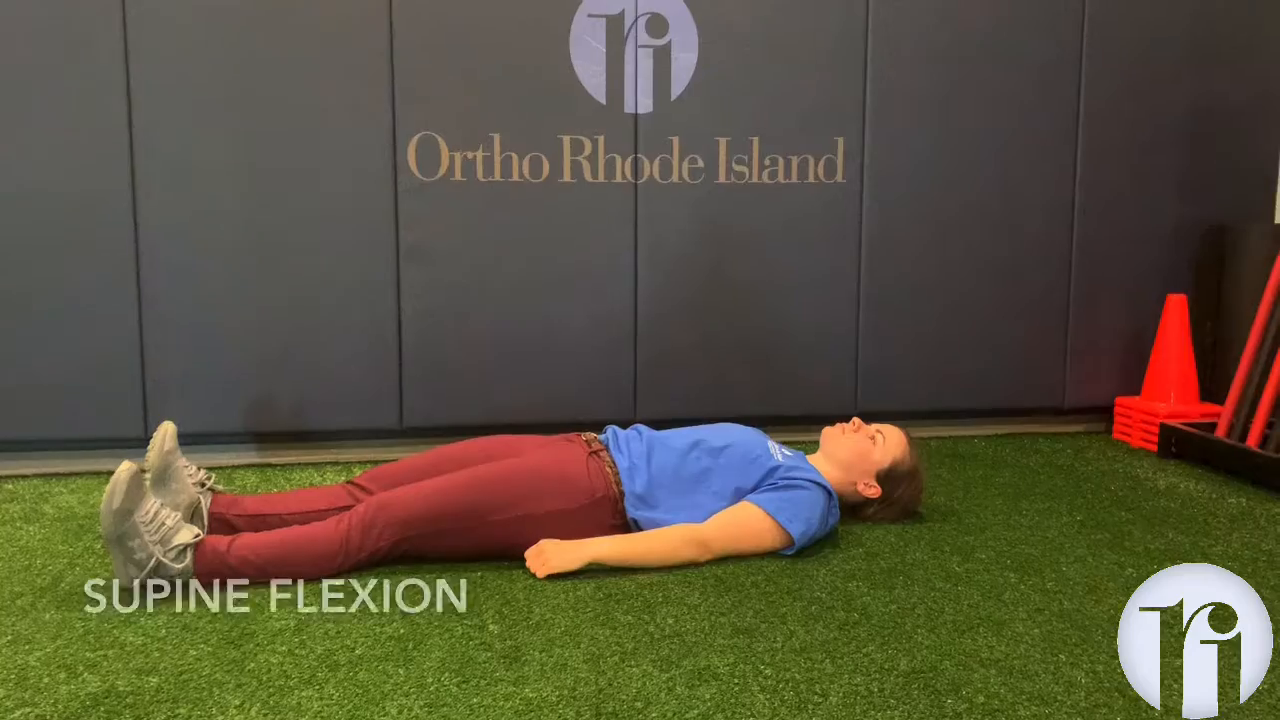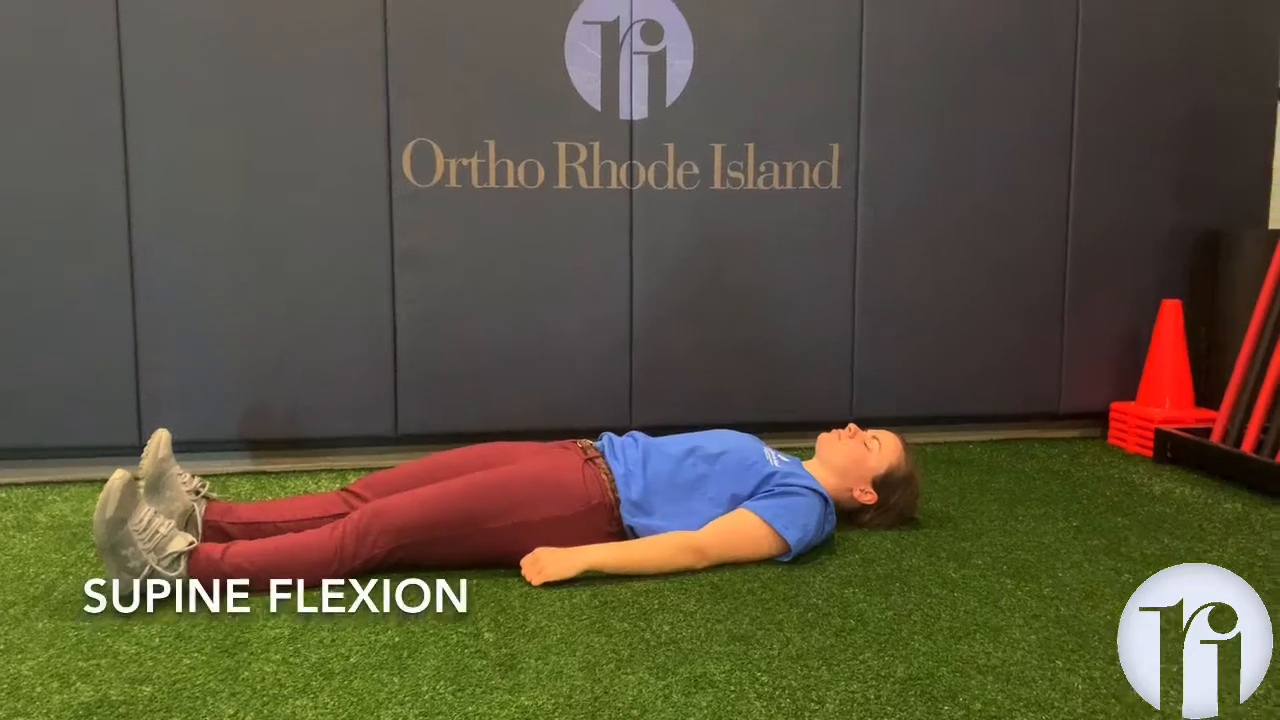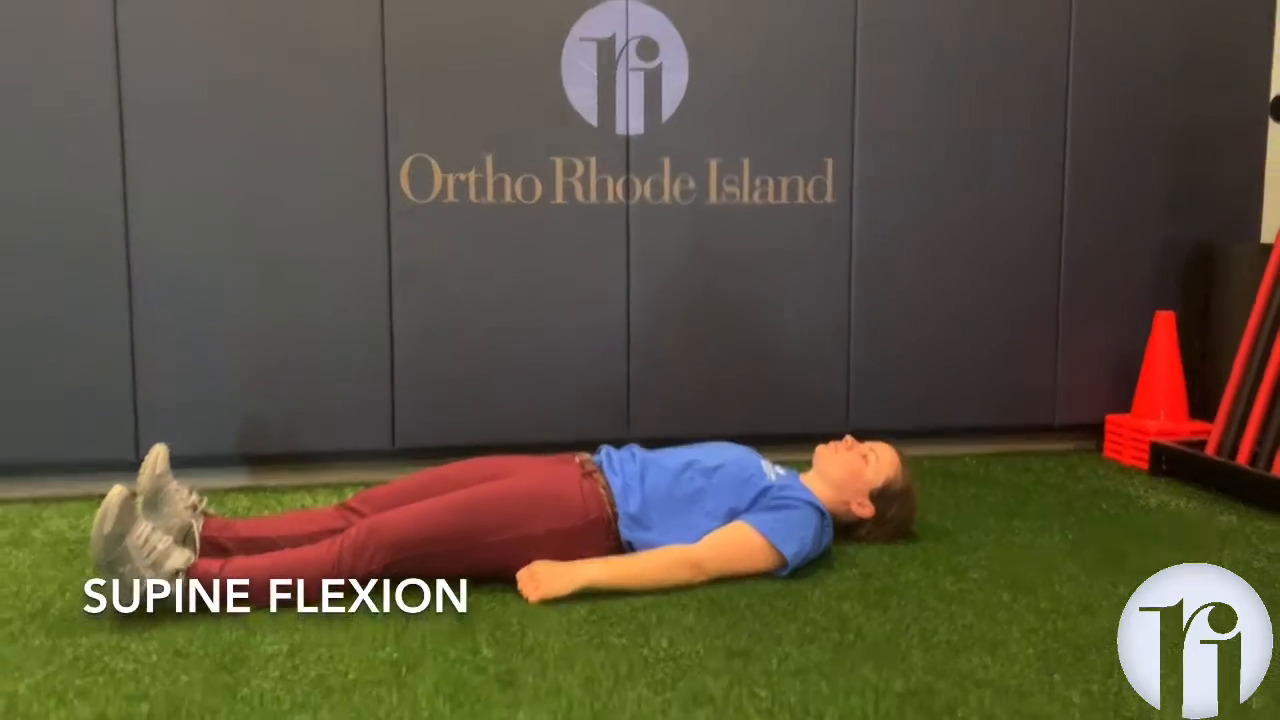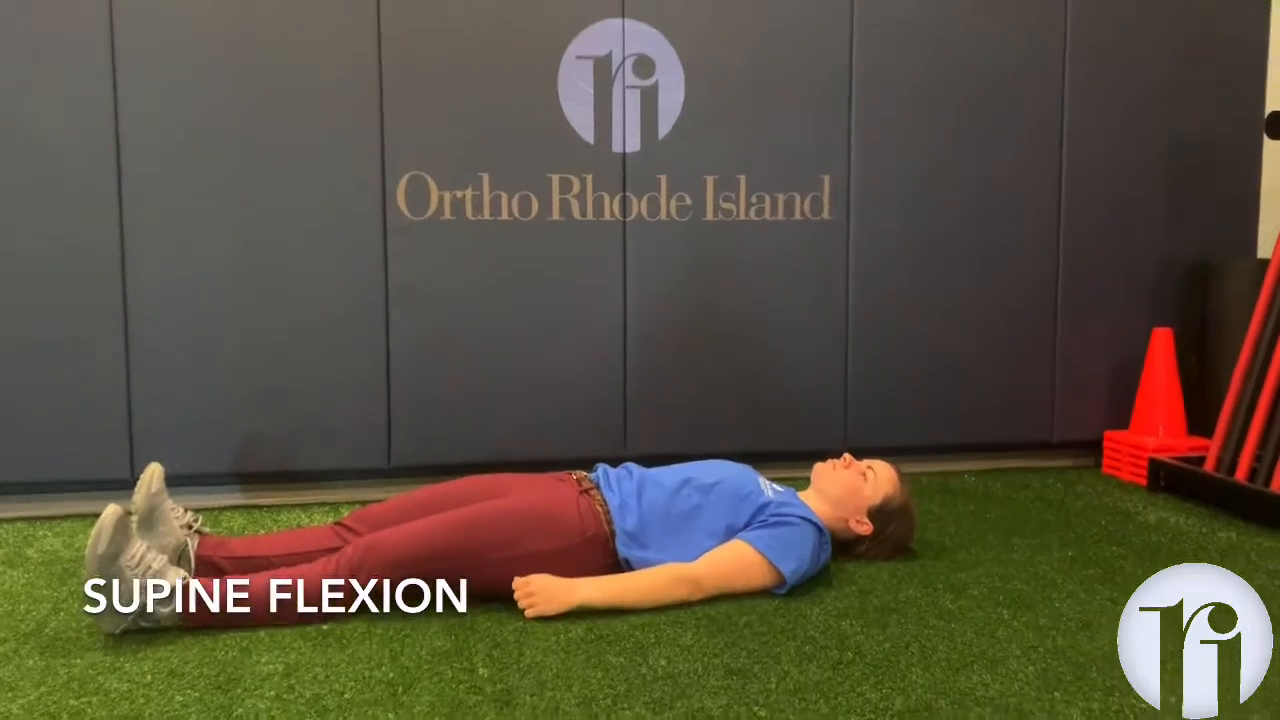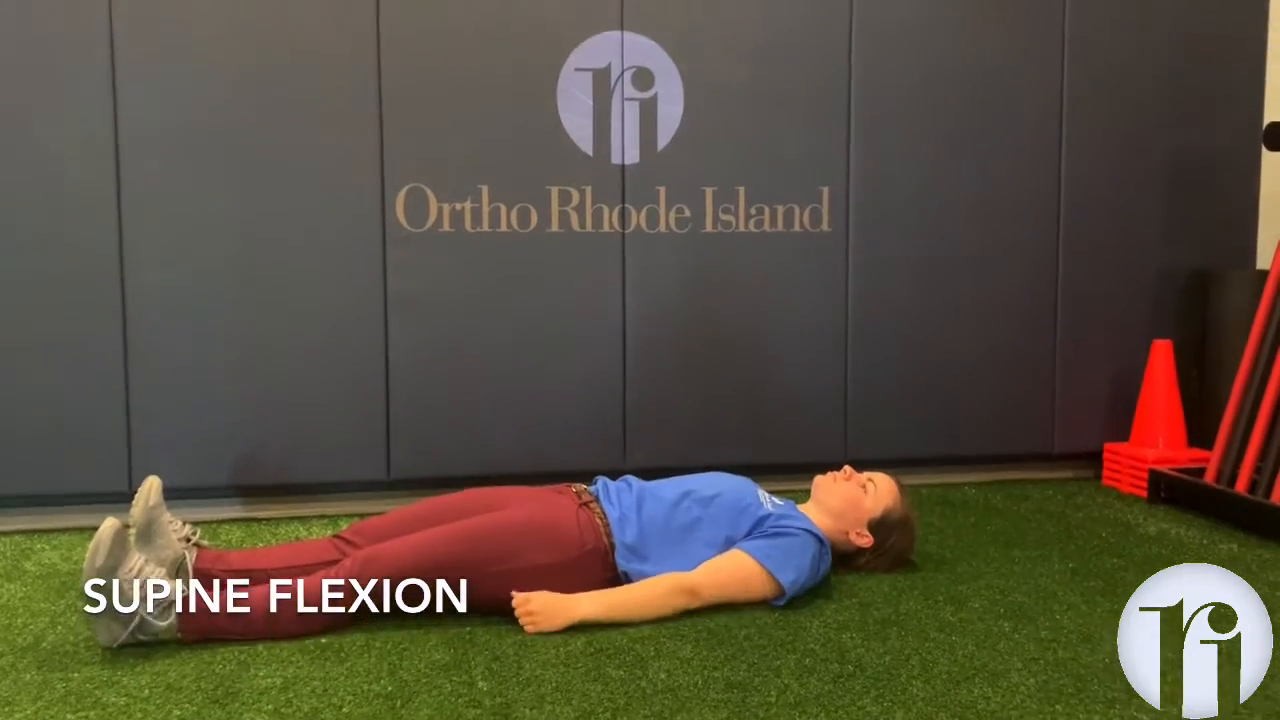
dt=0.2s
person 1, frame 1
left shoulder: (807, 502)
right shoulder: (777, 460)
left elbow: (701, 540)
left wrist: (584, 552)
left hip: (596, 497)
right hip: (587, 451)
left knee: (383, 523)
right knee: (373, 489)
left ankle: (189, 556)
right ankle: (210, 507)
person 1, frame 2
left shoulder: (803, 509)
right shoulder: (774, 467)
left elbow: (697, 546)
left wrist: (579, 560)
left hip: (592, 503)
right hip: (583, 457)
left knee: (378, 530)
right knee: (368, 497)
left ankle: (181, 563)
right ankle: (204, 514)
person 1, frame 3
left shoulder: (800, 521)
right shoulder: (772, 480)
left elbow: (694, 561)
left wrist: (574, 575)
left hip: (591, 517)
right hip: (581, 473)
left knee: (377, 547)
right knee: (366, 512)
left ankle: (180, 578)
right ankle: (203, 531)
person 1, frame 4
left shoulder: (799, 539)
right shoulder: (772, 497)
left elbow: (691, 579)
left wrist: (573, 593)
left hip: (588, 535)
right hip: (578, 488)
left knee: (372, 562)
right knee: (361, 529)
left ankle: (172, 597)
right ankle: (197, 548)
person 1, frame 5
left shoulder: (798, 549)
right shoulder: (770, 511)
left elbow: (691, 589)
left wrist: (573, 609)
left hip: (587, 548)
right hip: (577, 502)
left knee: (371, 575)
right knee: (360, 543)
left ankle: (169, 611)
right ankle: (194, 559)
